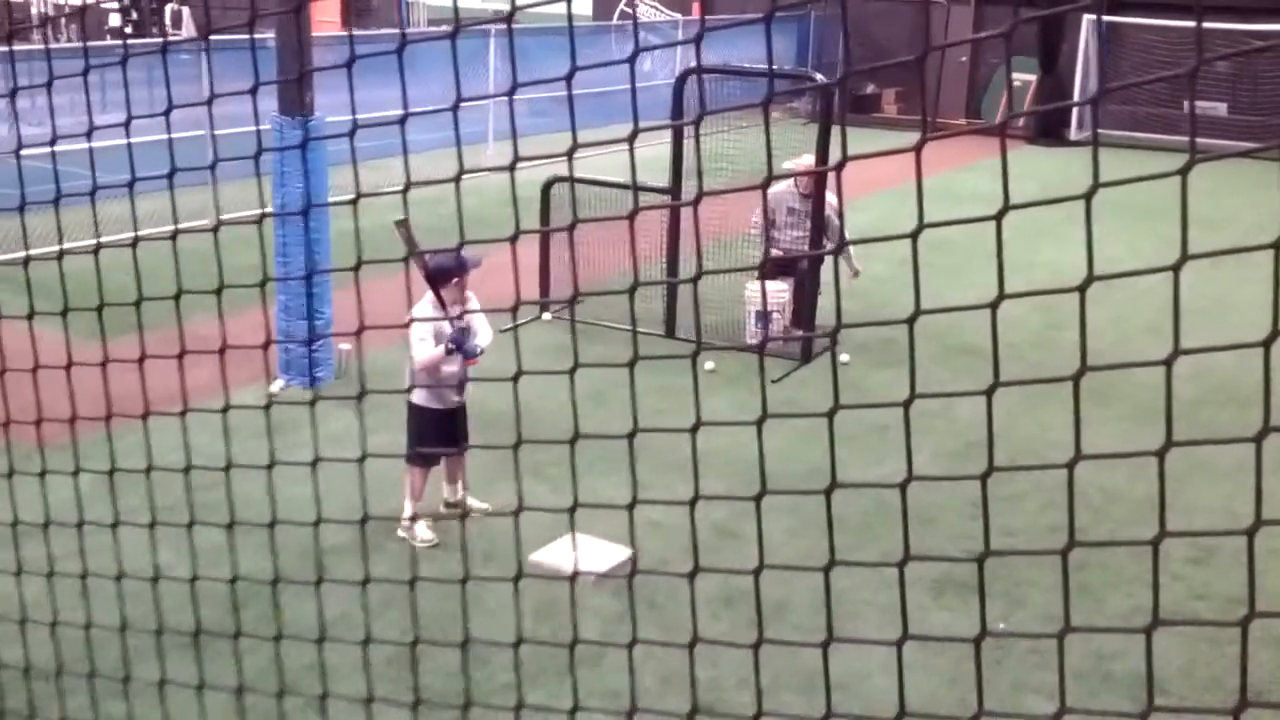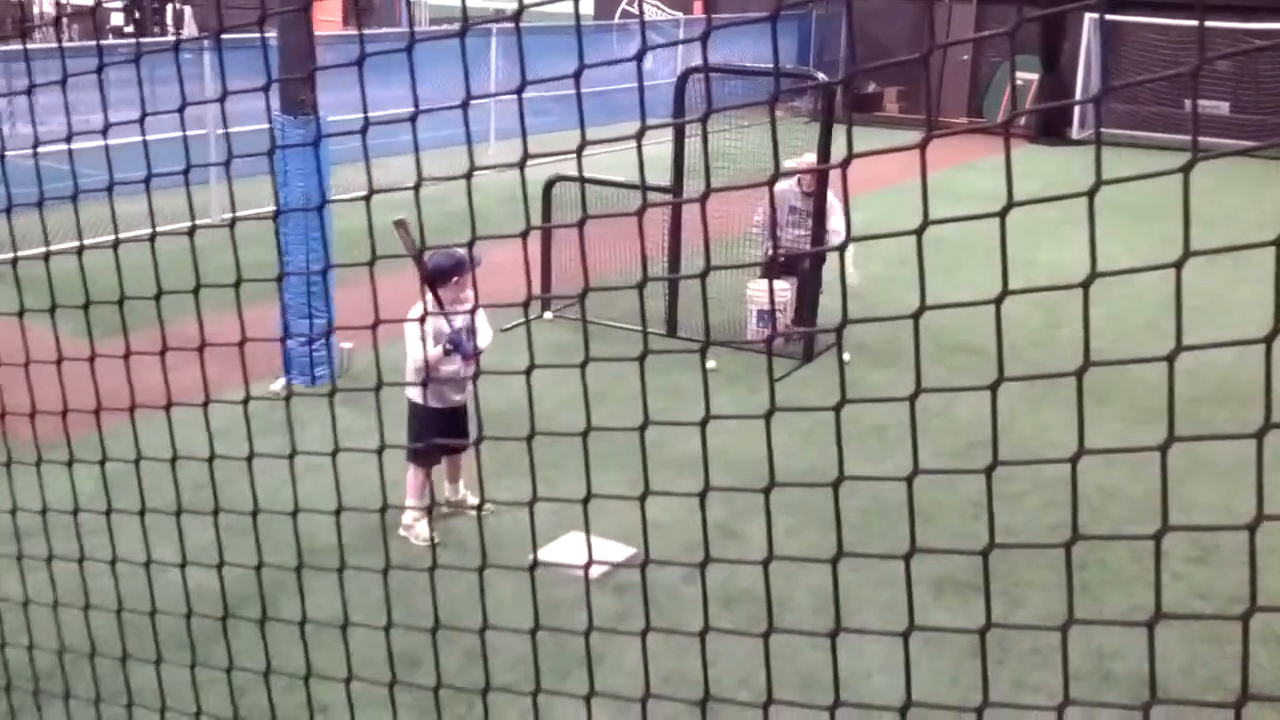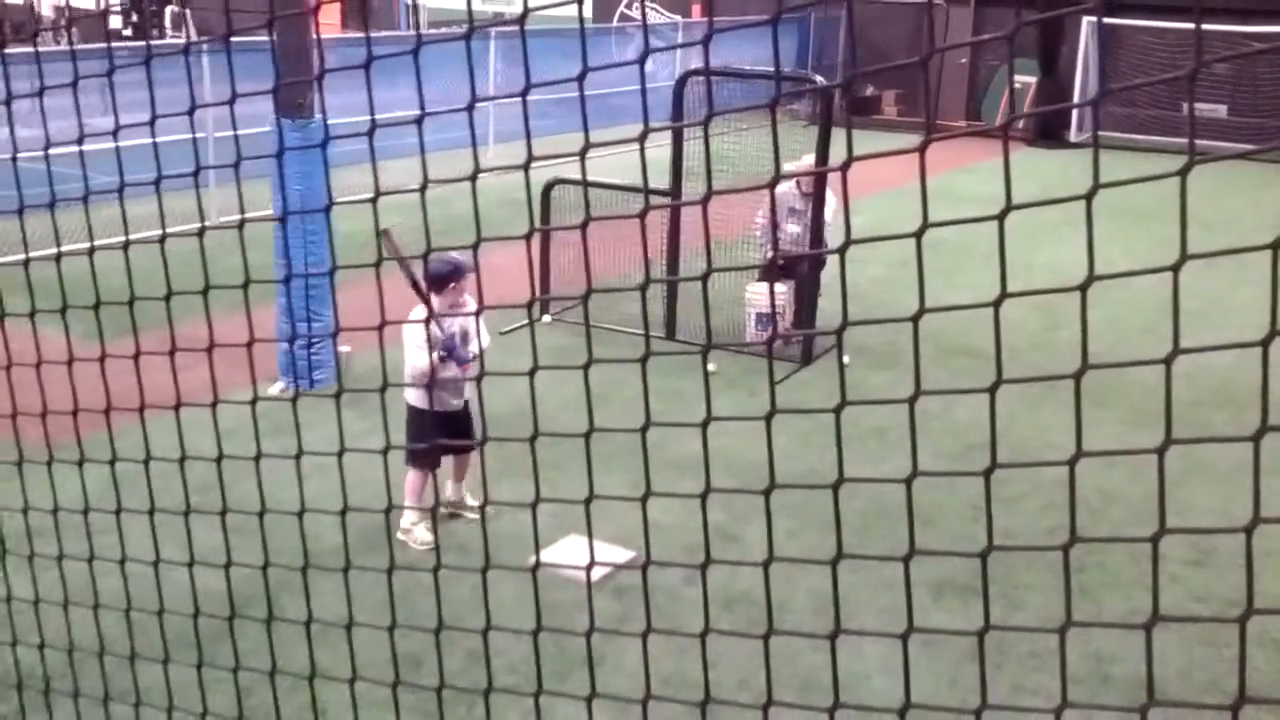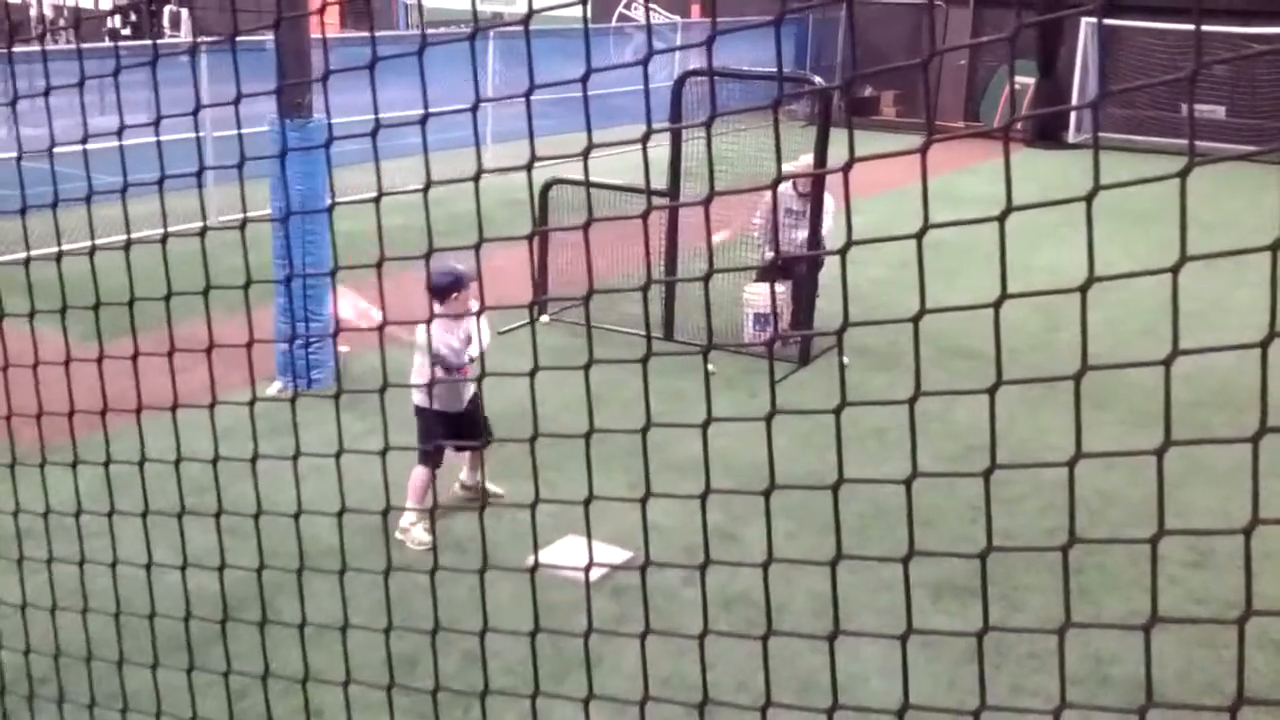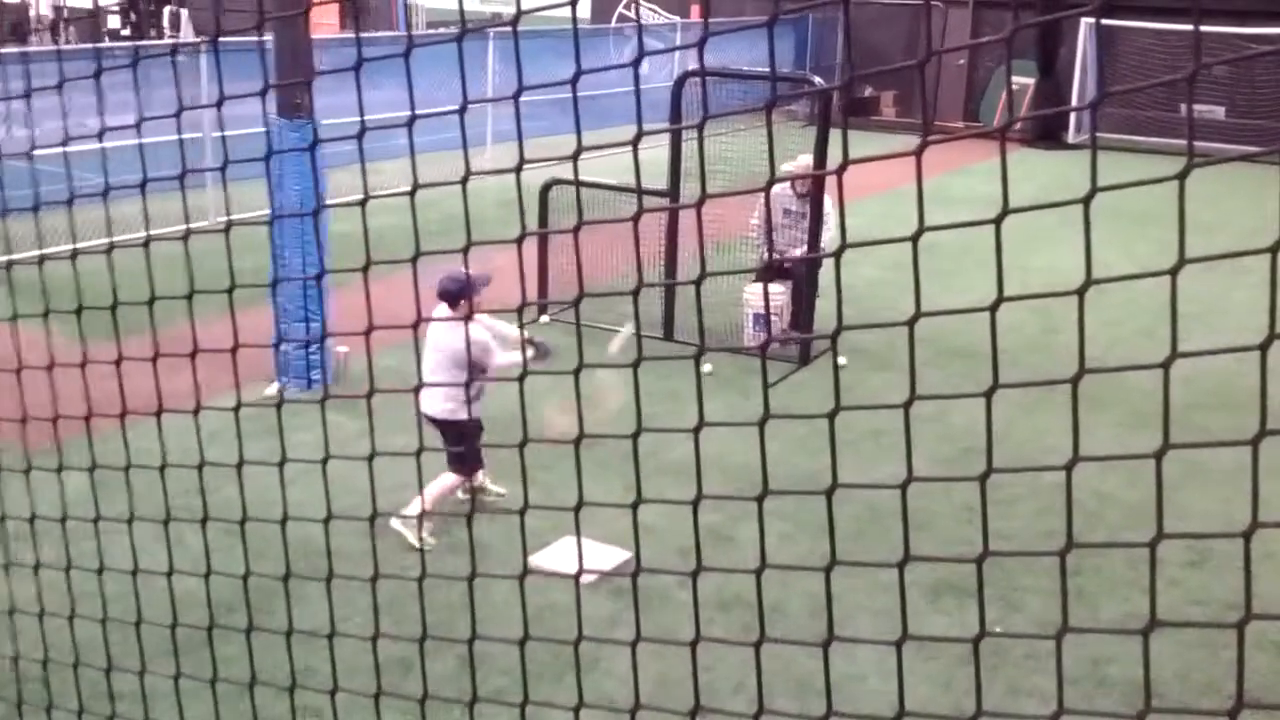
dt=0.2s
person 1, frame 1
left shoulder: (468, 300)
right shoulder: (421, 316)
left elbow: (484, 331)
right elbow: (420, 361)
left wrist: (475, 347)
right wrist: (449, 346)
left hip: (456, 393)
right hip: (427, 399)
left knee: (455, 450)
right knee: (421, 460)
left ankle: (455, 497)
right ankle: (410, 519)
person 1, frame 2
left shoulder: (468, 300)
right shoulder: (420, 316)
left elbow: (484, 332)
right elbow: (417, 362)
left wrist: (473, 347)
right wrist: (446, 348)
left hip: (458, 392)
right hip: (427, 399)
left knee: (456, 449)
right knee: (423, 460)
left ankle: (454, 496)
right ankle: (412, 517)
person 1, frame 3
left shoulder: (467, 305)
right shoulder: (419, 323)
left elbow: (481, 338)
right elbow: (415, 369)
left wrist: (469, 354)
right wrist: (442, 355)
left hip: (458, 394)
right hip: (426, 403)
left knee: (465, 449)
right knee: (423, 462)
left ankle: (453, 498)
right ankle: (411, 521)
person 1, frame 4
left shoulder: (470, 308)
right shoulder: (432, 332)
left elbow: (479, 339)
right elbow: (437, 377)
left wrist: (466, 358)
right wrist: (449, 367)
left hip: (463, 392)
right hip: (434, 401)
left knee: (481, 438)
right knee: (430, 460)
left ankle: (471, 481)
right ankle: (410, 521)
person 1, frame 5
left shoulder: (442, 313)
right shoulder: (471, 333)
left elbow: (490, 324)
right elbow: (498, 362)
left wrist: (524, 337)
right wrist: (531, 353)
left hip: (435, 399)
right hip: (450, 408)
left knee: (471, 439)
right knee: (463, 469)
left ankle: (474, 484)
right ankle: (413, 515)
person 2, frame 1
left shoulder: (827, 201)
right shoulder: (777, 192)
left elbow: (838, 234)
right elbow: (759, 222)
left wrist: (851, 262)
right wrist: (767, 247)
left hip: (807, 255)
right hip: (778, 252)
left knee: (806, 272)
right knee: (766, 274)
left ankle: (799, 324)
person 2, frame 2
left shoulder: (828, 200)
right shoulder: (781, 190)
left elbow: (838, 233)
right elbow: (763, 220)
left wrist: (848, 265)
right wrist: (769, 247)
left hip: (809, 253)
right hip: (780, 251)
left knee: (808, 272)
right knee: (768, 276)
left ankle: (801, 323)
person 2, frame 3
left shoulder: (826, 198)
right shoulder: (780, 192)
left elbow: (823, 225)
right elbow: (763, 222)
left wrist: (797, 229)
right wrist: (768, 249)
left hip: (809, 256)
right hip: (779, 254)
left knee: (807, 274)
right knee: (765, 279)
person 2, frame 4
left shoulder: (824, 200)
right shoulder: (777, 193)
left elbow: (823, 228)
right elbow: (761, 223)
left wrist: (804, 236)
right wrist: (767, 250)
left hip: (806, 257)
right hip: (777, 254)
left knee: (805, 275)
right knee: (762, 279)
person 2, frame 5
left shoulder: (822, 202)
right shoulder: (775, 193)
left elbow: (825, 236)
right elbow: (759, 224)
left wrist: (801, 252)
right wrist: (766, 250)
left hip: (805, 257)
right hip: (776, 255)
left knee: (804, 275)
right knee: (762, 279)
left ankle: (798, 328)
